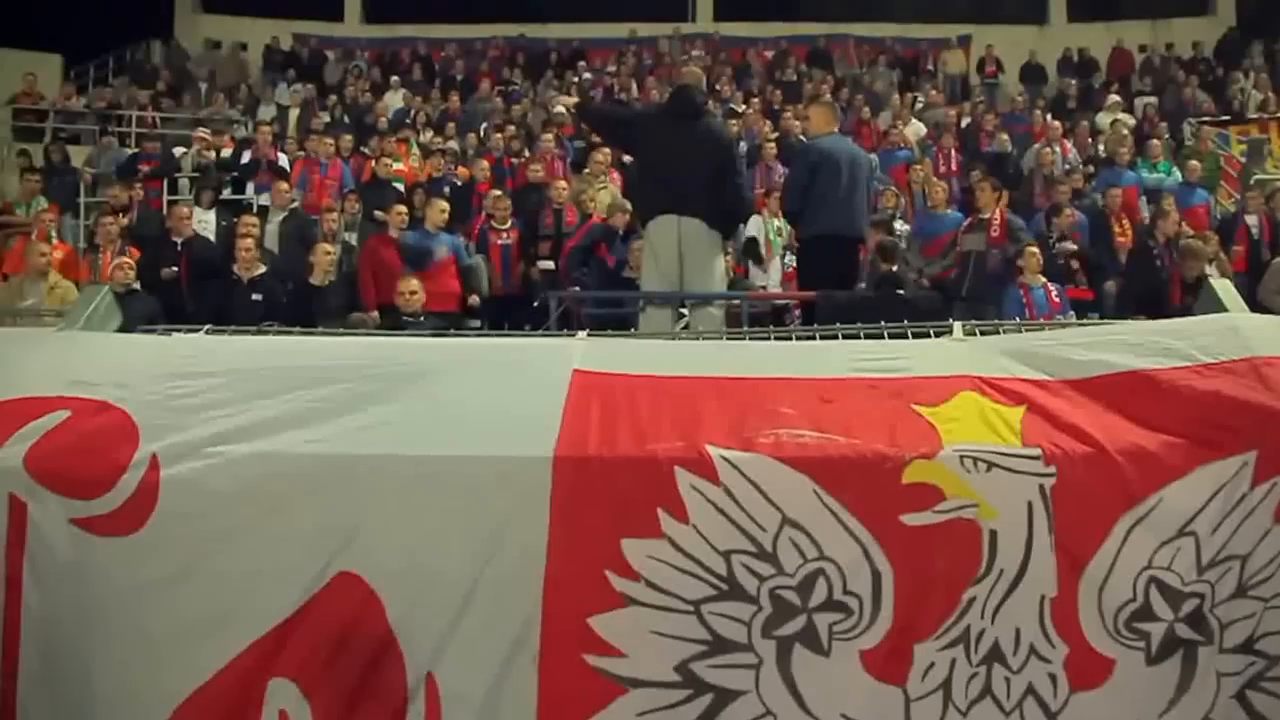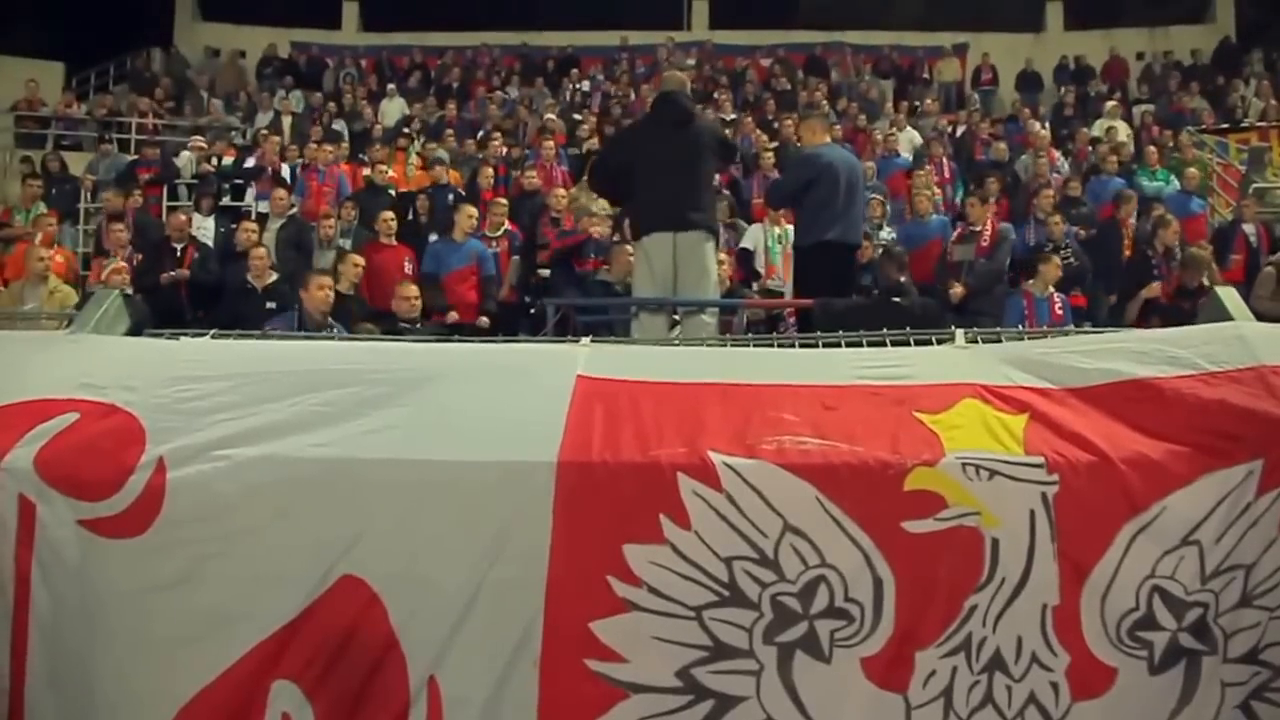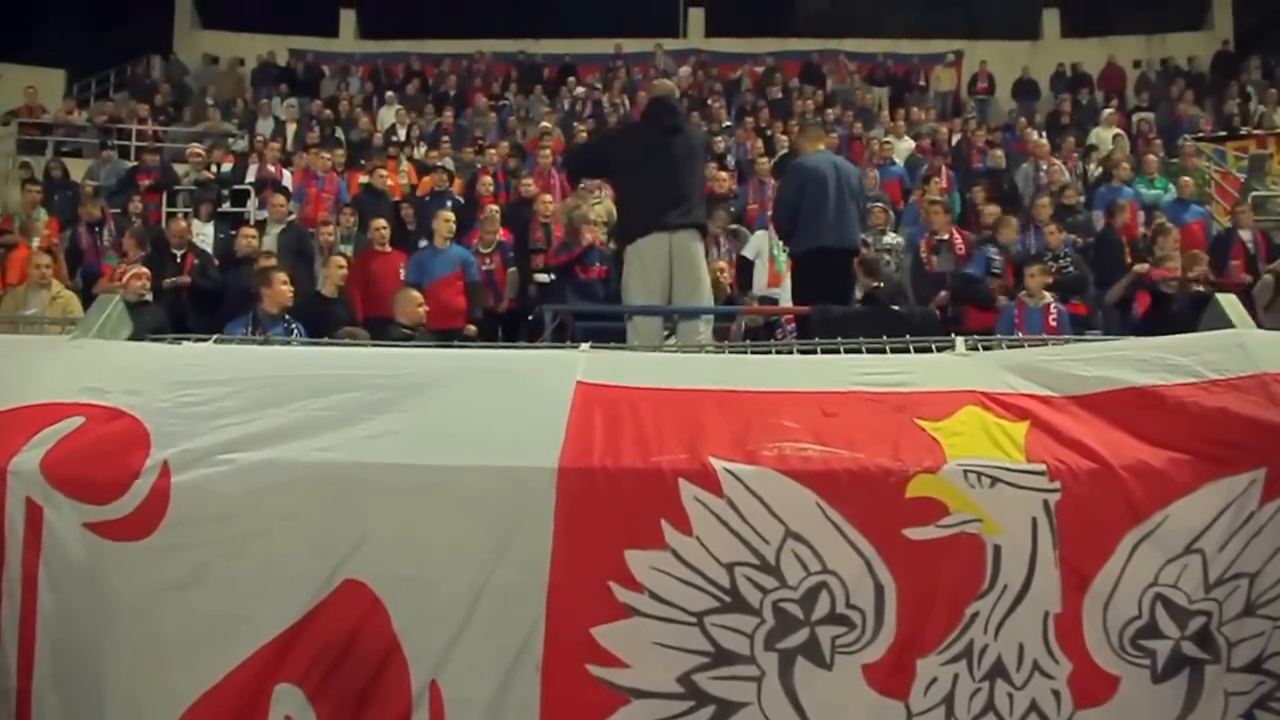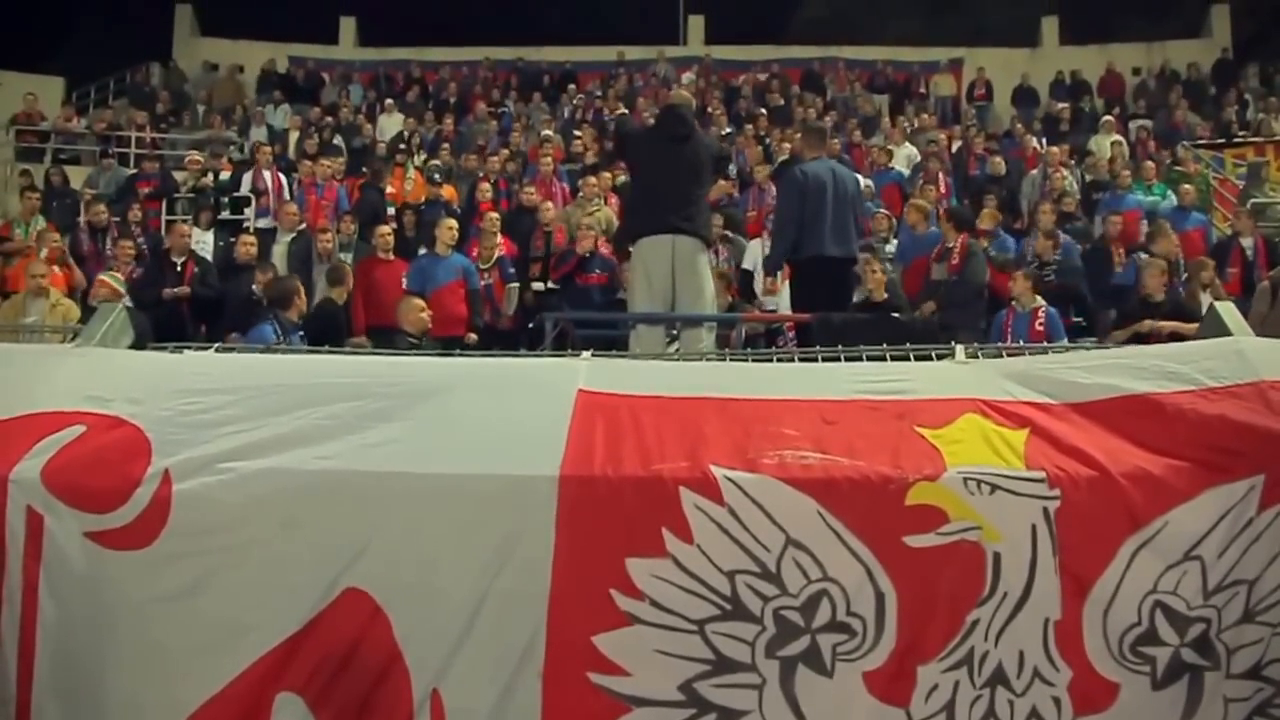
dt=1s
person 1, frame 1
left shoulder: (645, 121)
right shoulder: (716, 131)
left elbow: (606, 117)
right elbow: (733, 184)
left wrist: (578, 104)
right wrist: (732, 224)
left hip: (659, 219)
right hip: (702, 222)
left knee: (655, 300)
right knee: (708, 301)
person 1, frame 2
left shoulder: (633, 135)
right shoulder: (707, 131)
left elbow: (599, 177)
right elbow: (729, 157)
left wrist: (630, 199)
left hip: (651, 228)
right hip: (696, 227)
left knee: (650, 309)
right knee: (701, 309)
person 1, frame 3
left shoulder: (625, 138)
right shoulder: (697, 137)
left elbow: (576, 160)
left hip: (643, 232)
right hip: (687, 231)
left knee: (643, 313)
right knee: (695, 312)
person 1, frame 4
left shoulder: (639, 140)
right shoulder: (708, 146)
left elbow: (622, 130)
right elbow: (723, 165)
left wrist: (622, 116)
left hip: (650, 236)
right hip: (692, 236)
left knee: (647, 314)
right knee: (698, 314)
person 2, frame 1
left shoulder: (811, 149)
right shoulder: (861, 155)
left elbow: (791, 195)
right elbow: (869, 198)
left wrist: (797, 223)
left hip: (818, 237)
right hip: (852, 237)
left knee: (816, 306)
person 2, frame 2
left shoulder: (809, 158)
right shoulder: (854, 162)
left elbow: (774, 196)
left wrist: (793, 203)
left hip: (815, 245)
right hip: (848, 243)
left knee: (811, 313)
person 2, frame 3
left shoulder: (800, 167)
right shoulder: (851, 169)
left elbow: (782, 214)
right elbow: (860, 211)
left wrist: (793, 240)
left hip: (811, 252)
right hip: (846, 251)
left knee: (810, 321)
person 2, frame 4
left shoulder: (797, 175)
right shoulder: (850, 176)
left elbow: (785, 224)
right elbow: (860, 220)
left wrist: (772, 266)
left hip: (810, 262)
right hip: (844, 261)
left knee: (810, 329)
